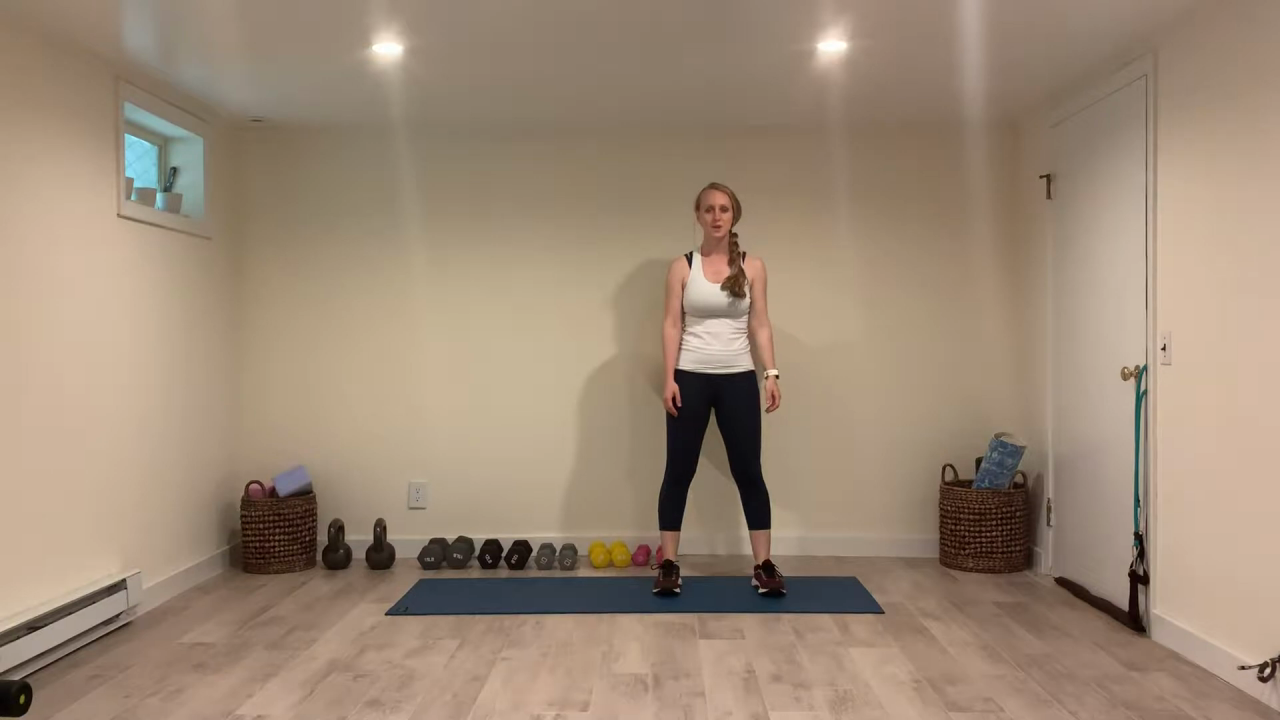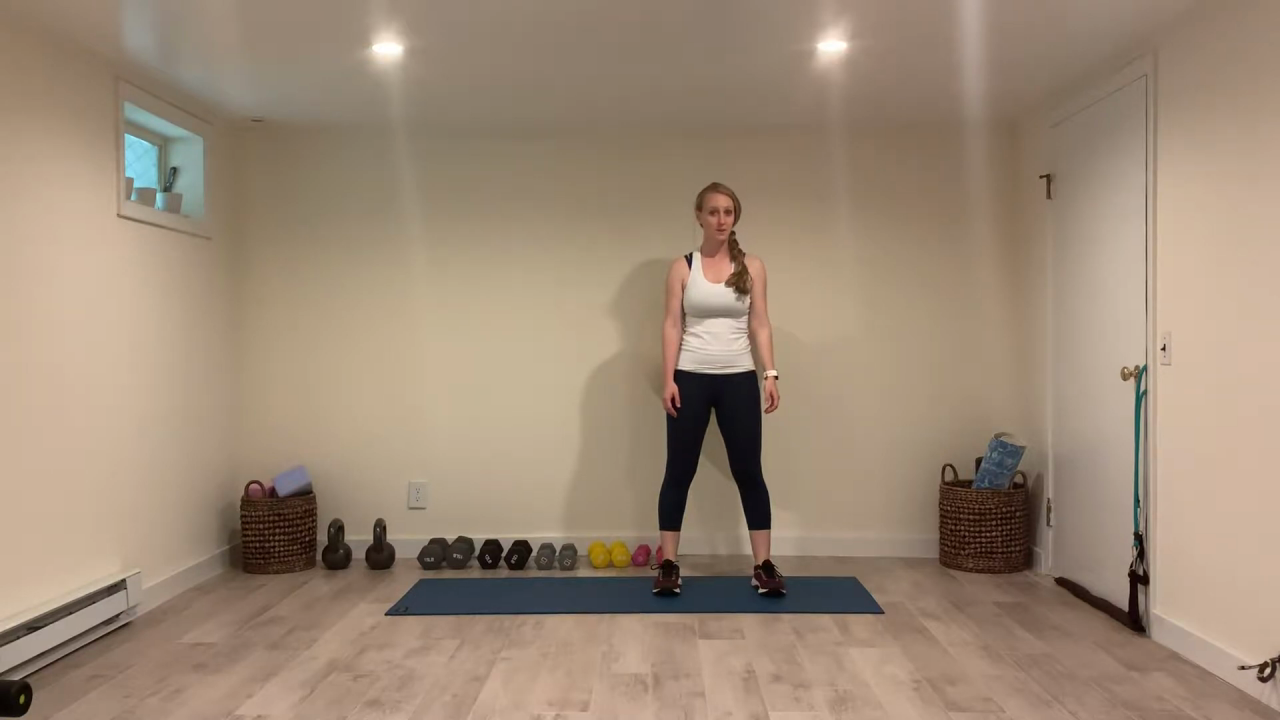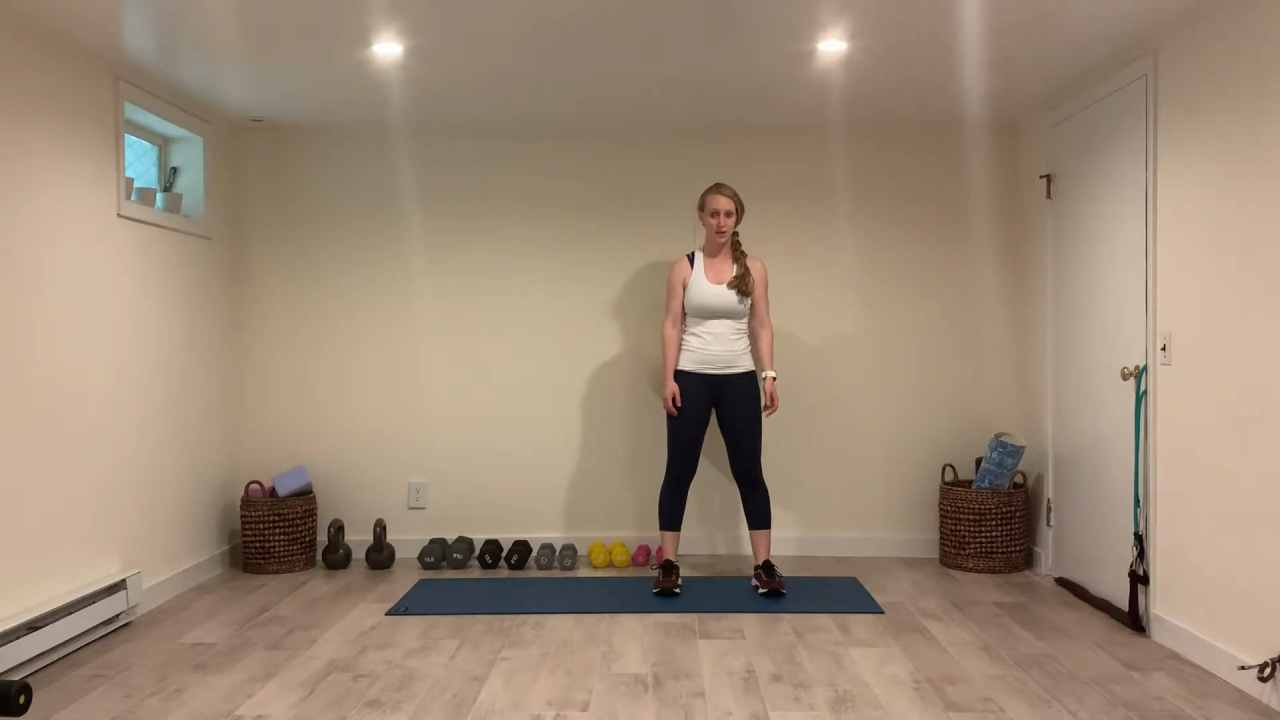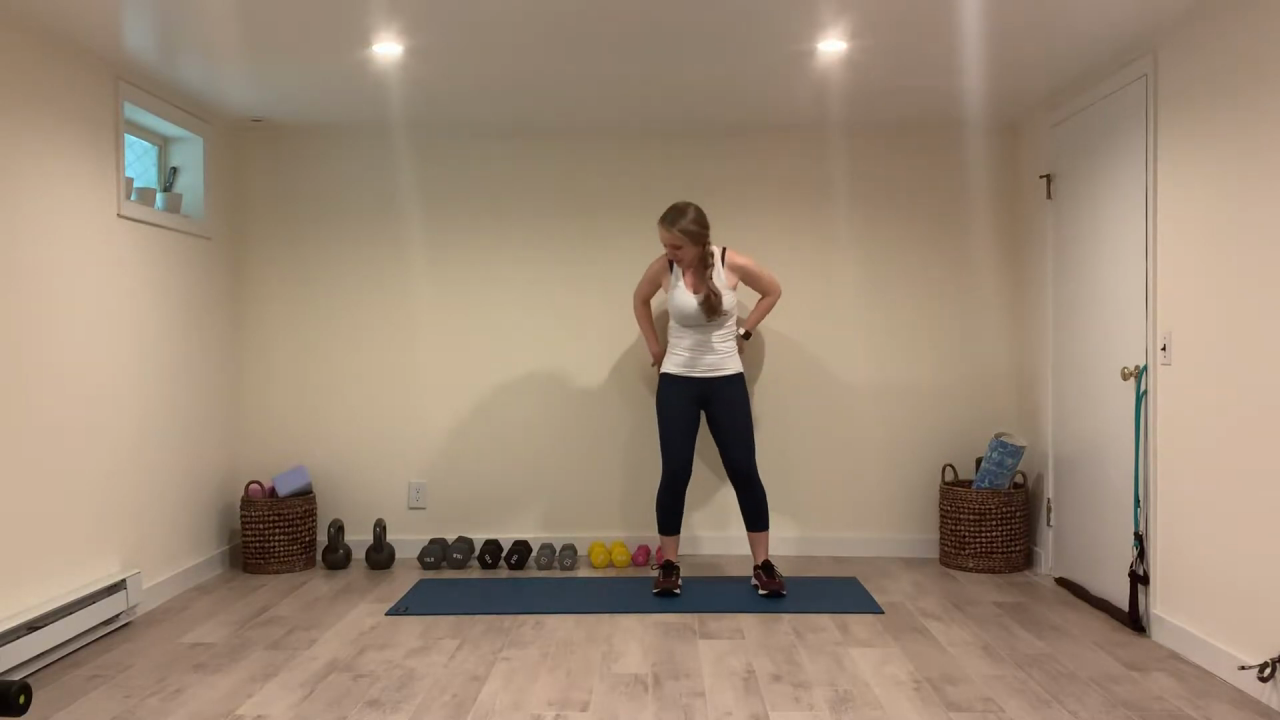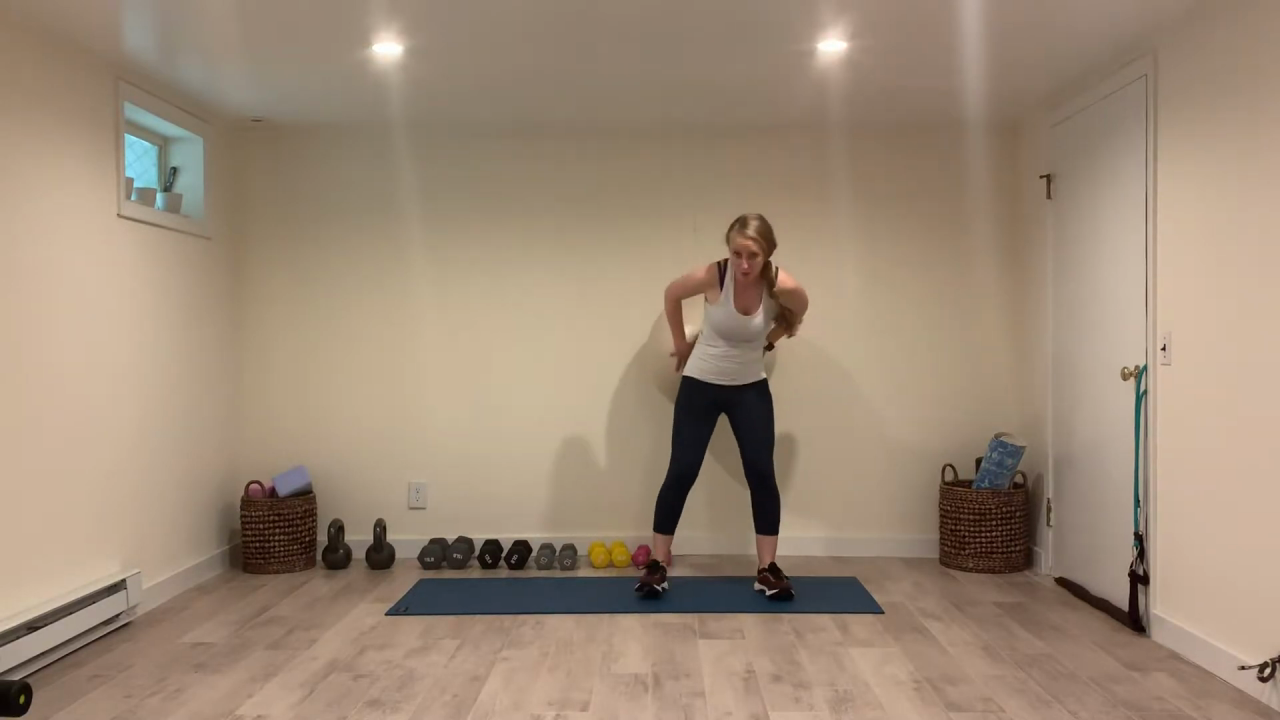
dt=1s
person 1, frame 1
left shoulder: (752, 266)
right shoulder: (682, 267)
left elbow: (760, 324)
right elbow: (672, 325)
left wrist: (771, 373)
right wrist: (669, 379)
left hip: (738, 379)
right hip: (691, 377)
left knee: (749, 472)
right knee: (679, 471)
left ankle: (764, 566)
right ankle: (668, 565)
person 1, frame 2
left shoulder: (752, 267)
right shoulder: (682, 268)
left elbow: (760, 324)
right elbow: (672, 326)
left wrist: (770, 374)
right wrist: (669, 379)
left hip: (739, 379)
right hip: (692, 378)
left knee: (749, 472)
right knee: (679, 471)
left ankle: (763, 566)
right ankle: (668, 564)
person 1, frame 3
left shoulder: (753, 267)
right shoulder: (684, 267)
left elbow: (762, 327)
right elbow: (672, 327)
left wrist: (769, 376)
right wrist: (669, 380)
left hip: (739, 380)
right hip: (691, 379)
left knee: (748, 472)
right knee: (679, 471)
left ankle: (763, 565)
right ankle: (668, 564)
person 1, frame 4
left shoulder: (734, 264)
right shoulder: (661, 268)
left elbow: (772, 290)
right elbow: (640, 300)
left wrist: (744, 333)
right wrist: (654, 347)
left hip: (727, 380)
right hip: (677, 382)
left knee: (744, 472)
right knee: (675, 473)
left ankle: (763, 566)
right ankle: (669, 565)
person 1, frame 5
left shoulder: (784, 286)
right shoulder: (710, 276)
left elbow: (799, 310)
right elbow: (671, 295)
left wrist: (767, 342)
right wrist: (681, 343)
left hip: (751, 388)
right hip: (701, 385)
left knee: (762, 474)
right knee: (681, 472)
left ankle: (767, 569)
right ankle: (657, 564)
